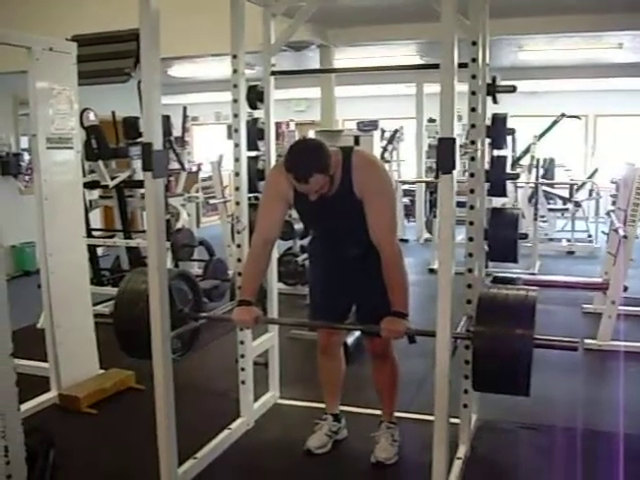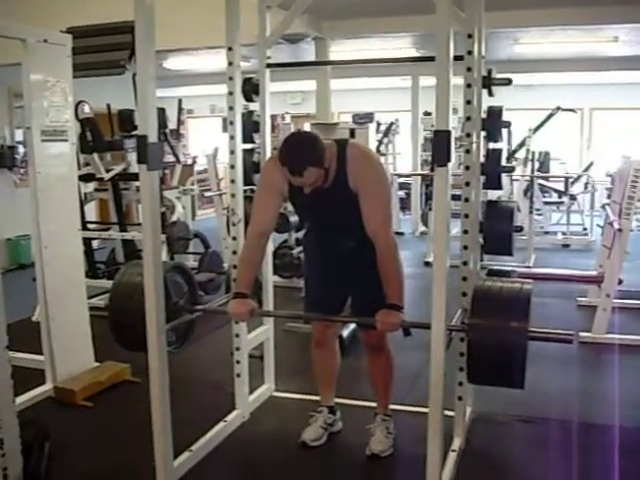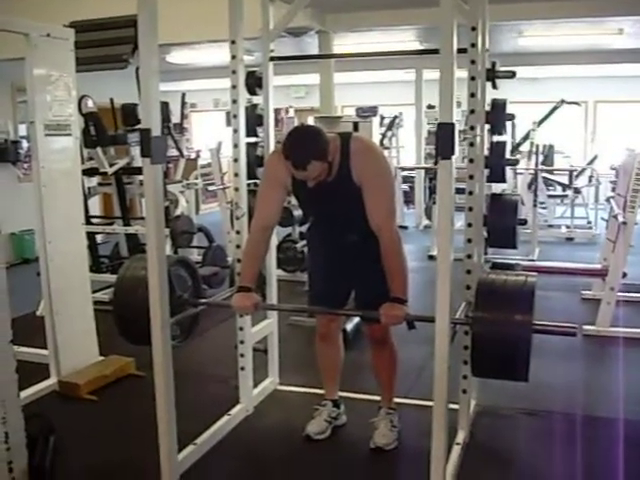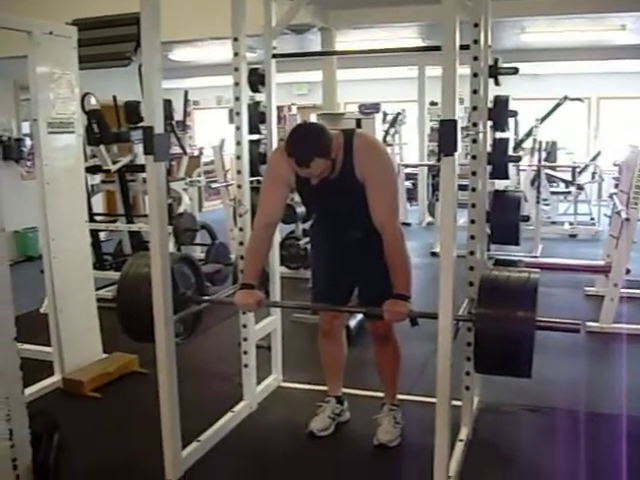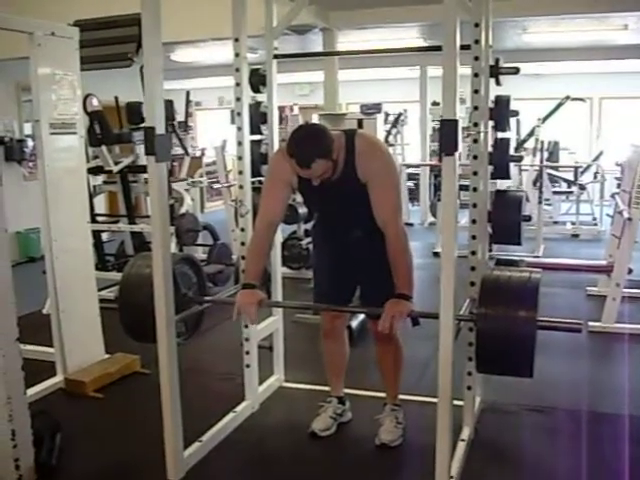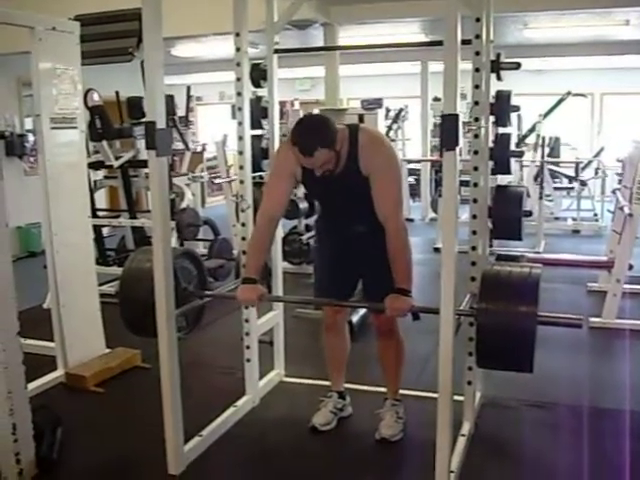
dt=0.5s
person 1, frame 1
left shoulder: (367, 171)
right shoulder: (279, 179)
left elbow: (388, 245)
right elbow: (263, 240)
left wrist: (399, 312)
right wrist: (246, 301)
left hip: (371, 257)
right hip: (327, 255)
left knee: (379, 344)
right knee: (327, 340)
left ankle: (388, 426)
right ankle: (333, 419)
person 1, frame 2
left shoulder: (361, 163)
right shoulder: (275, 171)
left elbow: (382, 237)
right elbow: (258, 232)
left wrist: (394, 305)
right wrist: (241, 293)
left hip: (367, 249)
right hip: (322, 248)
left knee: (374, 337)
right knee: (322, 332)
left ankle: (383, 419)
right ankle: (328, 412)
person 1, frame 3
left shoulder: (365, 157)
right shoulder: (278, 164)
left elbow: (386, 230)
right elbow: (261, 226)
left wrist: (398, 298)
right wrist: (245, 287)
left hip: (370, 243)
right hip: (326, 242)
left knee: (378, 330)
right knee: (325, 326)
left ankle: (387, 412)
right ankle: (332, 405)
person 1, frame 4
left shoulder: (368, 154)
right shoulder: (281, 161)
left elbow: (389, 227)
right elbow: (265, 222)
left wrist: (401, 295)
right wrist: (248, 284)
left hip: (374, 239)
right hip: (329, 239)
left knee: (382, 327)
right knee: (328, 322)
left ankle: (391, 408)
right ankle: (335, 402)
person 1, frame 5
left shoulder: (370, 154)
right shoulder: (283, 163)
left elbow: (392, 227)
right elbow: (266, 223)
left wrist: (403, 294)
right wrist: (250, 284)
left hip: (376, 239)
right hip: (331, 238)
left knee: (384, 326)
right knee: (331, 322)
left ankle: (392, 408)
right ankle: (337, 402)
person 1, frame 6
left shoulder: (373, 148)
right shoulder: (288, 155)
left elbow: (393, 222)
right elbow: (268, 216)
left wrist: (402, 290)
right wrist: (251, 278)
left hip: (377, 235)
right hip: (333, 233)
left knee: (386, 322)
right knee: (332, 317)
left ankle: (393, 404)
right ankle: (338, 396)
